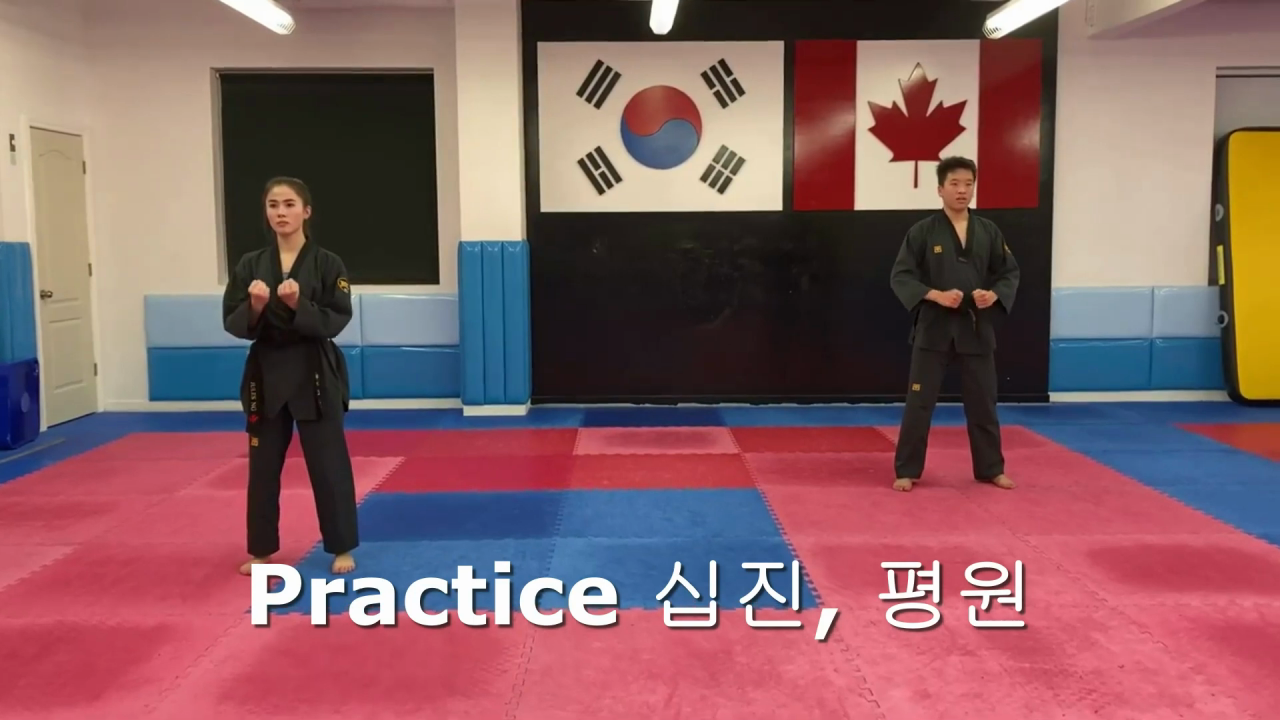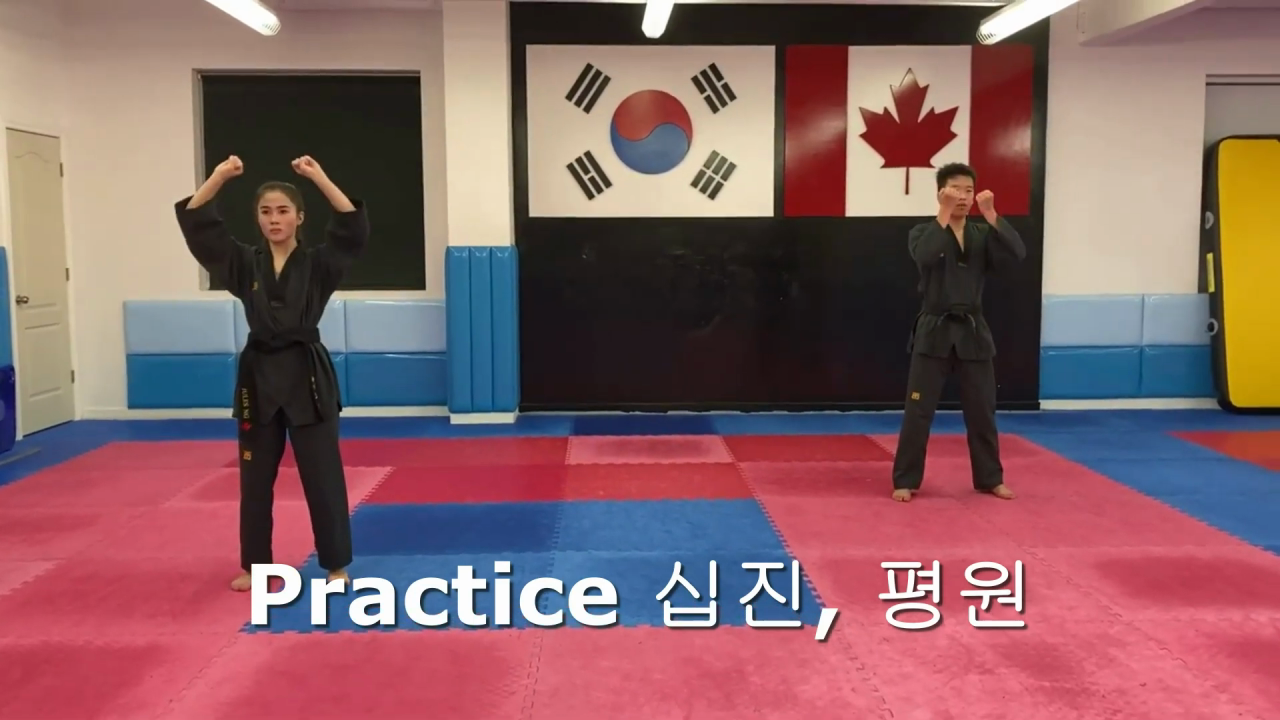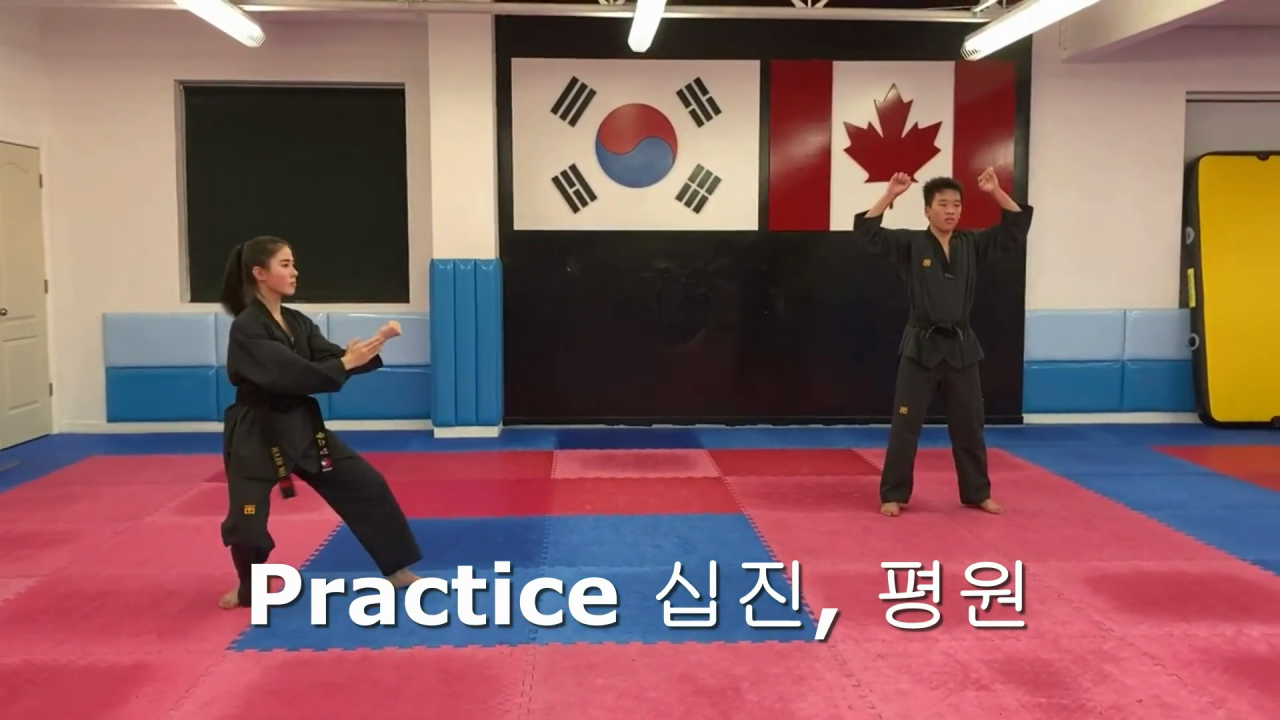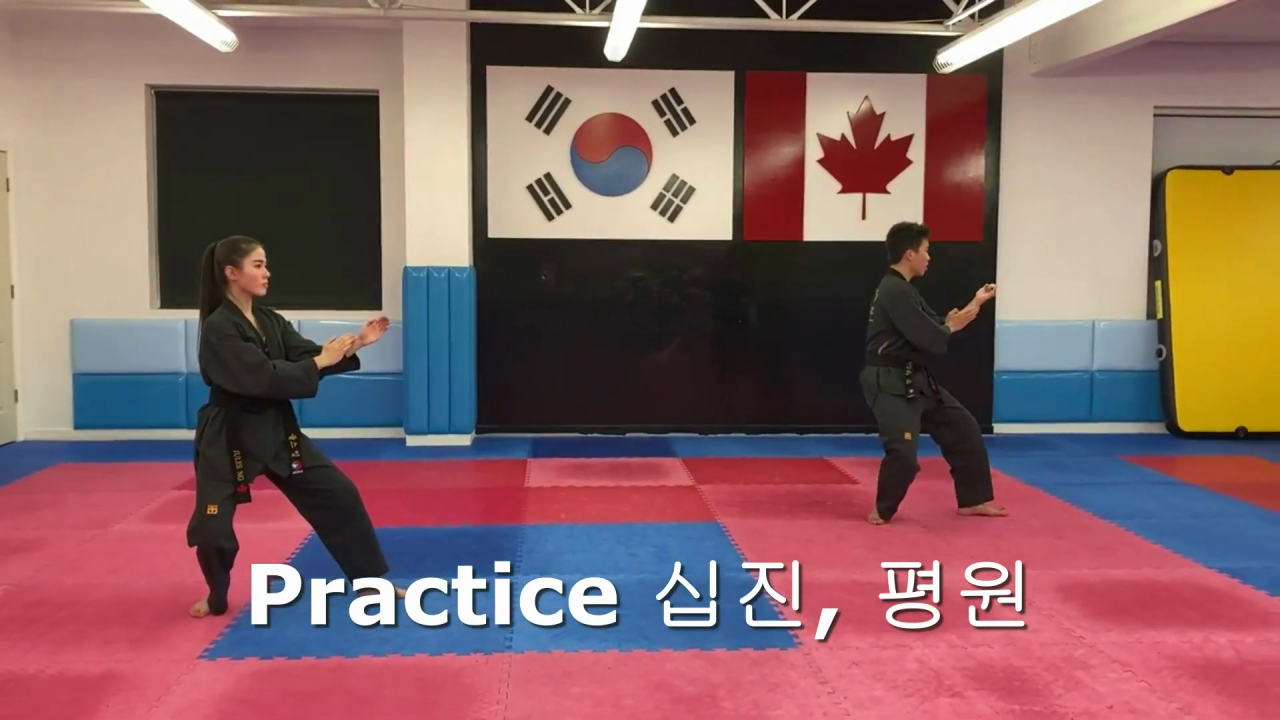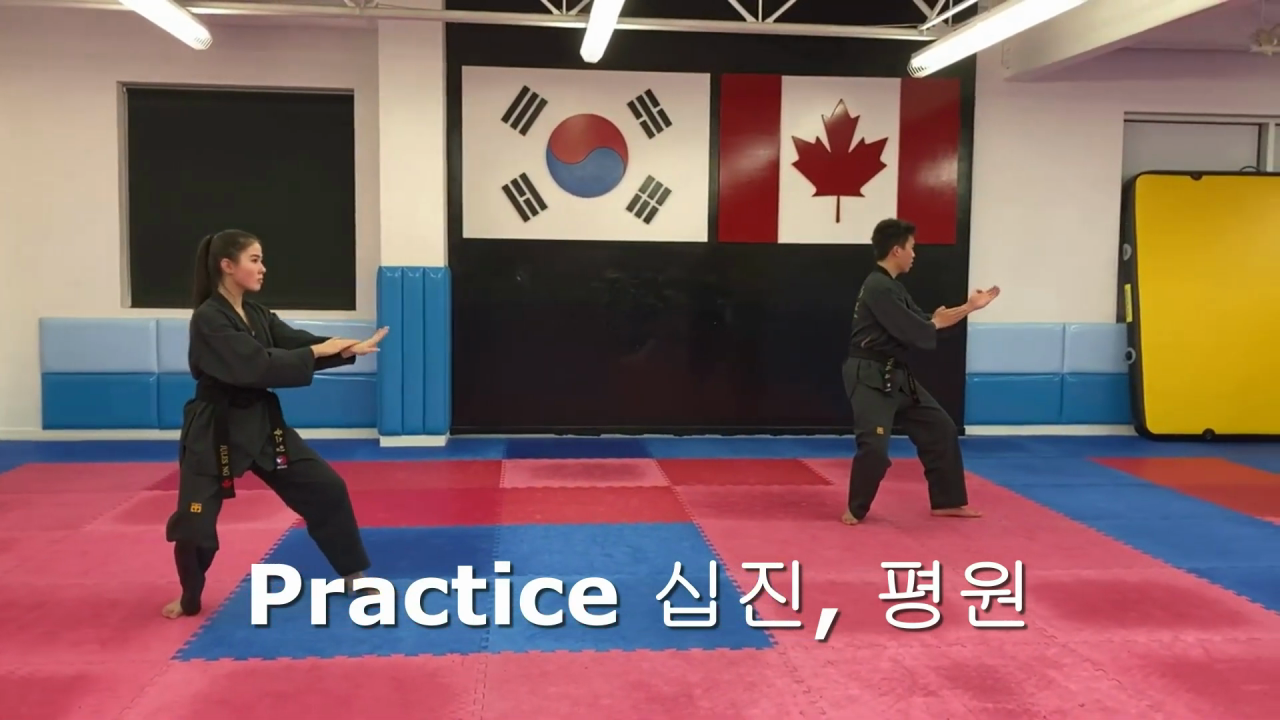
dt=1s
person 1, frame 1
left shoulder: (327, 264)
right shoulder: (251, 265)
left elbow: (338, 319)
right elbow: (232, 320)
left wrist: (300, 305)
right wrist: (252, 308)
left hip: (315, 370)
right hip: (266, 371)
left knee: (328, 463)
right knee: (263, 465)
left ankle: (341, 547)
right ankle: (261, 549)
person 1, frame 2
left shoulder: (318, 263)
right shoulder: (243, 262)
left elbow: (354, 228)
right elbow: (195, 223)
left wrist: (320, 179)
right wrist: (218, 178)
left hip: (307, 374)
right hip: (259, 376)
left knee: (323, 474)
right knee: (256, 476)
left ankle: (336, 565)
right ankle: (255, 564)
person 1, frame 3
left shoulder: (298, 322)
right shoulder: (246, 328)
left elbow: (333, 361)
right elbow: (295, 374)
left wrist: (374, 342)
right wrist: (346, 362)
left hip: (302, 426)
right hip: (256, 434)
left knee: (368, 487)
right knee: (247, 526)
left ankle: (397, 570)
right ankle: (249, 587)
person 1, frame 4
left shoulder: (271, 321)
right shoulder: (219, 329)
left elbow: (307, 358)
right elbow: (262, 377)
left wrist: (354, 345)
right wrist: (321, 361)
left hip: (277, 429)
right hip: (228, 436)
left knee: (338, 494)
right knee: (212, 525)
left ankle: (369, 578)
right ankle: (217, 596)
person 1, frame 5
left shoulder: (258, 314)
right shoulder: (209, 320)
left elbow: (296, 344)
right elbow: (257, 365)
left wrist: (348, 349)
right wrist: (318, 351)
left hip: (262, 422)
right hip: (216, 429)
left knee: (326, 488)
right knee: (195, 520)
left ankle: (353, 576)
right ankle: (189, 598)
person 2, frame 1
left shoulder: (989, 231)
right shoulder: (922, 231)
left elbow: (1010, 272)
right elbow: (900, 276)
left wrist: (995, 294)
right wrist: (935, 295)
left hip: (977, 325)
right hip: (934, 325)
left knee: (983, 402)
right knee: (920, 401)
left ankle: (991, 468)
right ankle: (907, 471)
person 2, frame 2
left shoulder: (983, 235)
right shoulder: (923, 231)
left elbow: (1017, 254)
right elbow: (924, 256)
left wrist: (991, 216)
right wrist: (944, 213)
left hip: (973, 331)
right hip: (934, 331)
left knee: (982, 410)
right knee: (918, 410)
left ankle: (990, 478)
right ankle: (905, 481)
person 2, frame 3
left shoulder: (972, 244)
right shoulder: (909, 243)
left elbow: (1016, 230)
right elbow: (865, 235)
left wrist: (997, 193)
right wrist: (889, 195)
left hip: (960, 345)
right hip: (921, 345)
left knee: (969, 423)
right knee: (906, 423)
left ankle: (978, 493)
right ankle: (893, 495)
person 2, frame 4
left shoulder: (903, 290)
right shoulder: (893, 292)
left elbow: (932, 329)
right elbow: (929, 339)
left wrist: (975, 303)
right wrist: (952, 327)
left hip: (915, 380)
right hip: (889, 382)
left knee: (965, 429)
right knee: (904, 451)
left ankle: (973, 500)
right ankle: (884, 509)
person 2, frame 5
left shoulder: (891, 287)
right shoulder: (878, 288)
left elbow: (921, 322)
right elbow: (914, 332)
left wrist: (971, 306)
right wrist: (936, 323)
left hip: (895, 376)
right hip: (871, 377)
left knee: (940, 429)
right knee: (875, 445)
left ankle: (947, 501)
right ankle: (856, 509)
